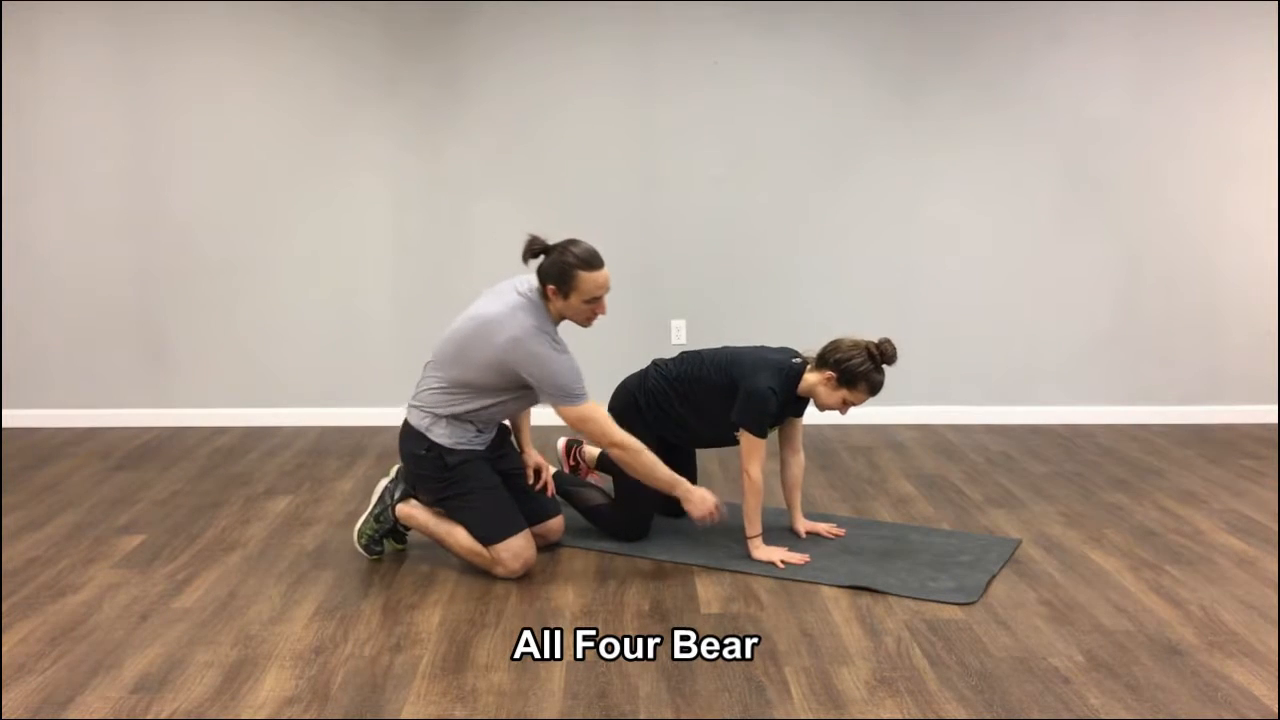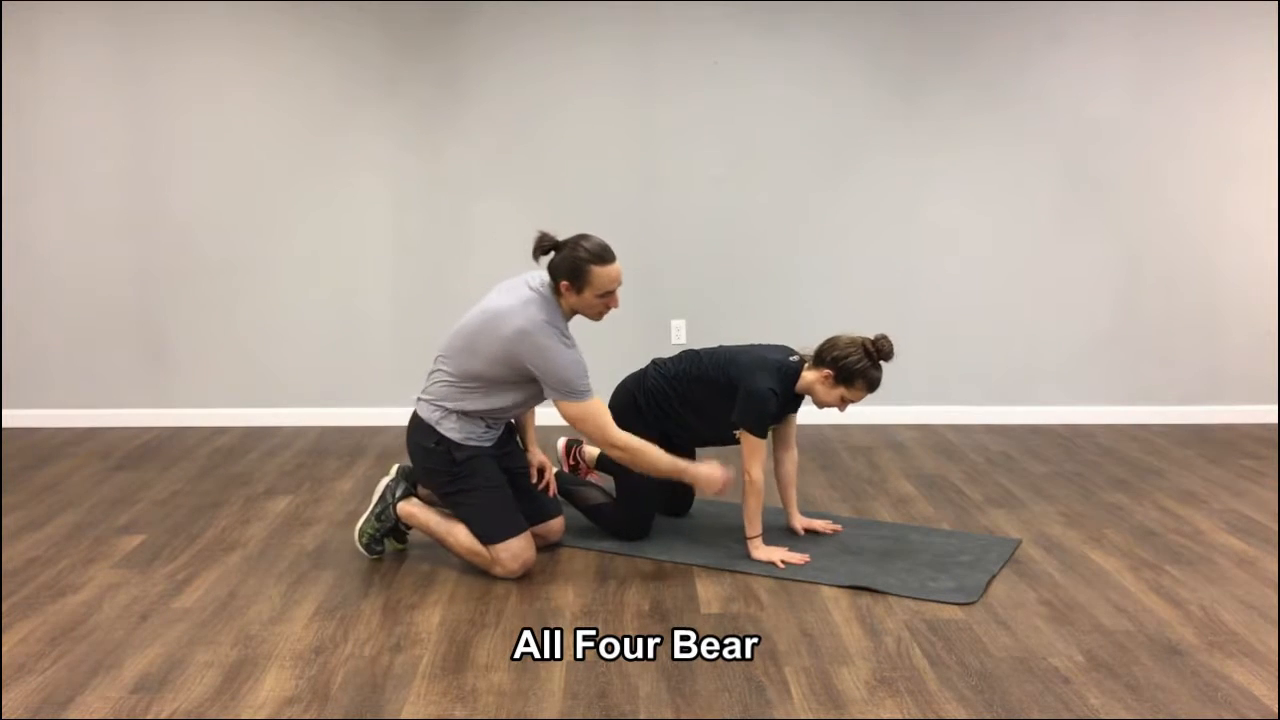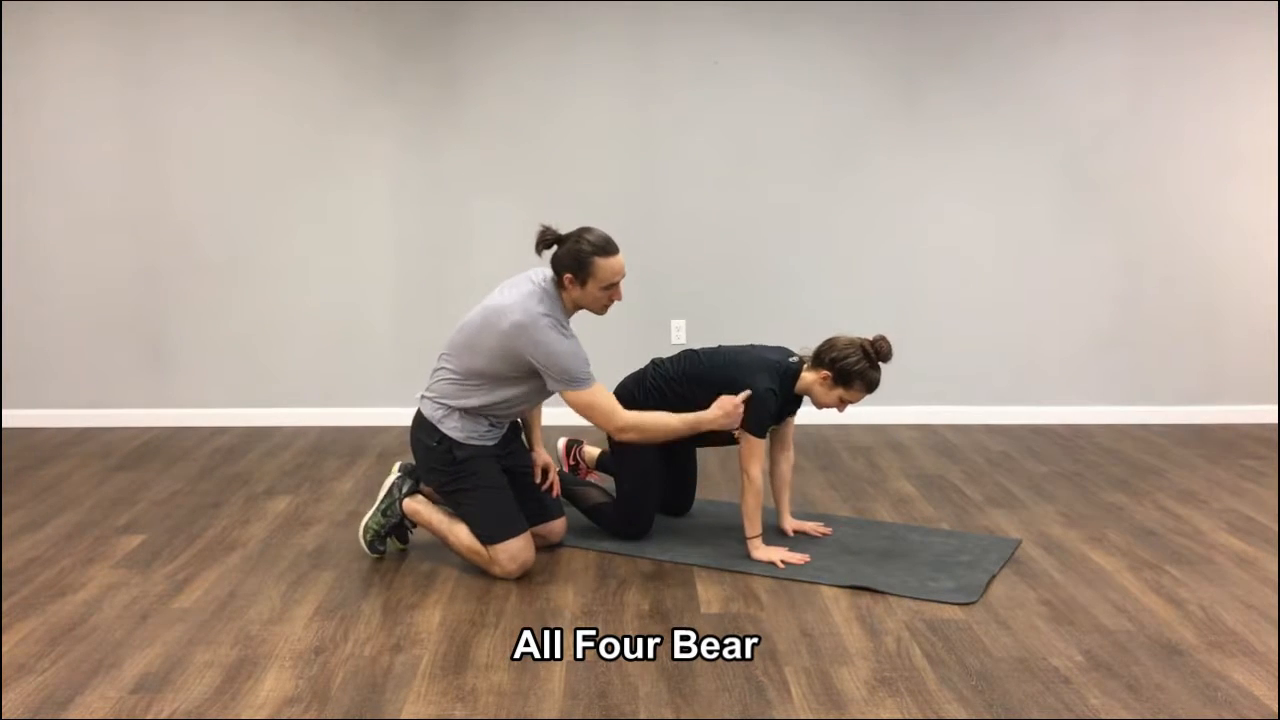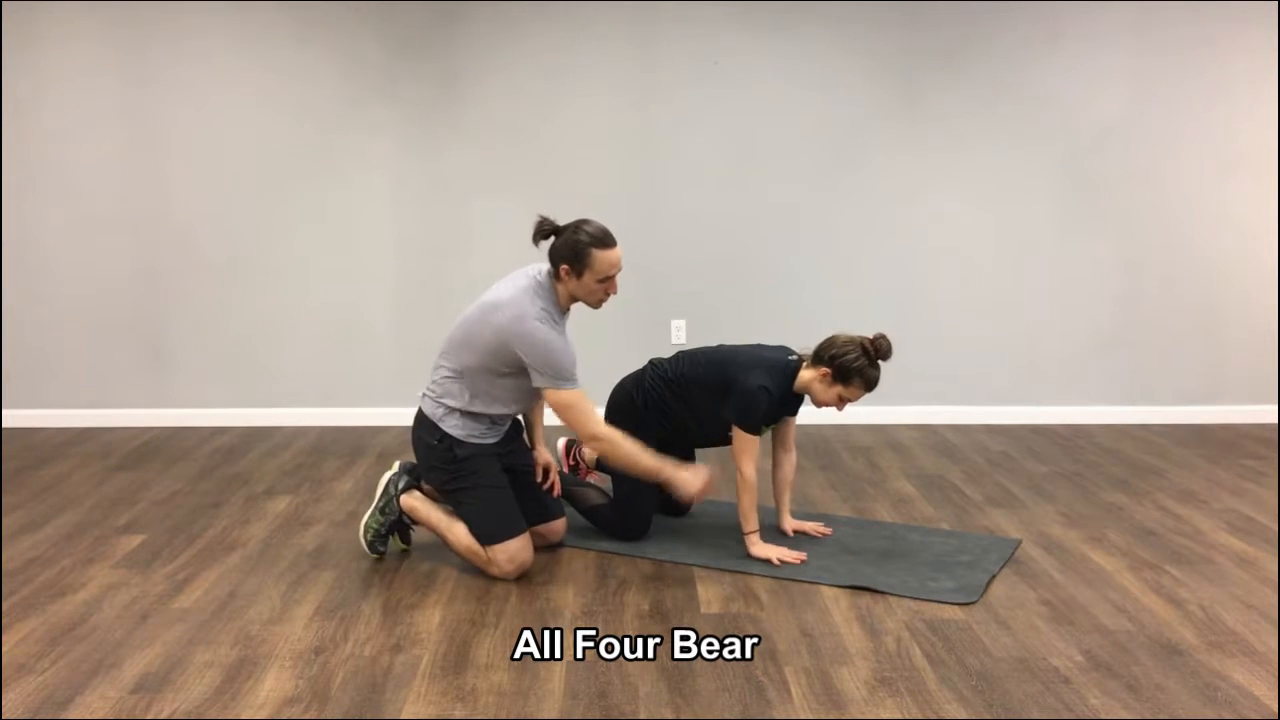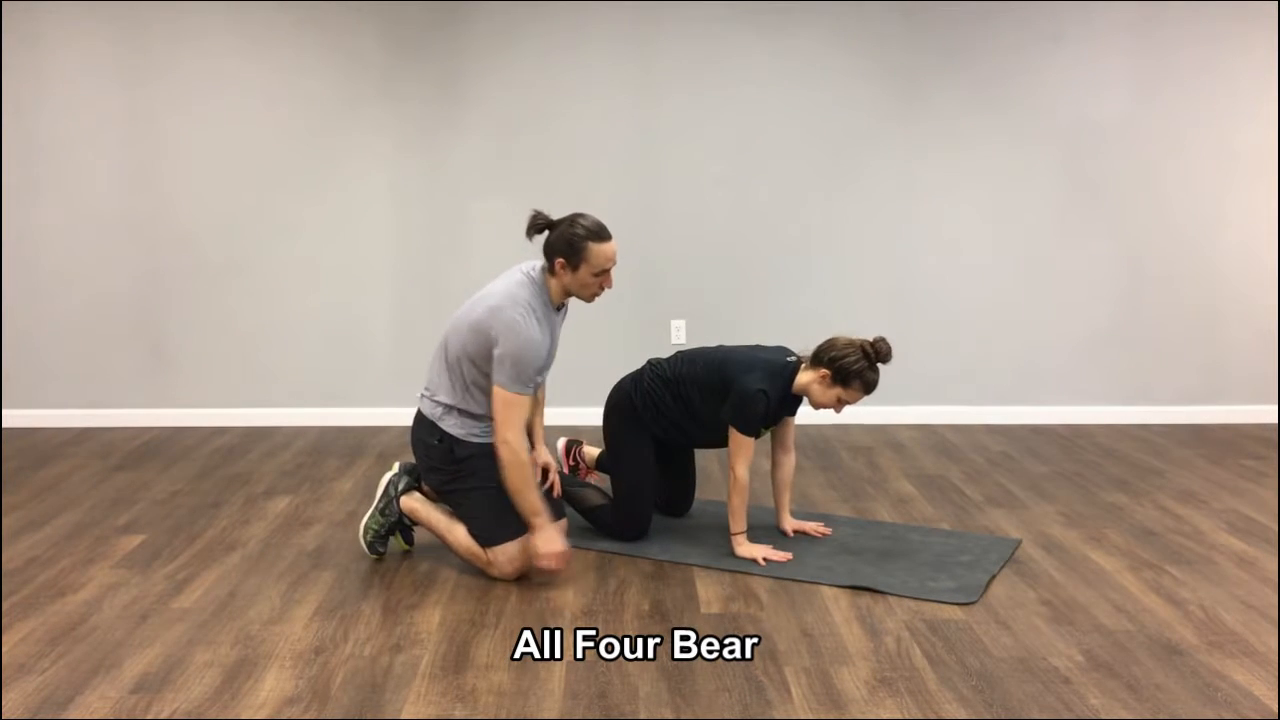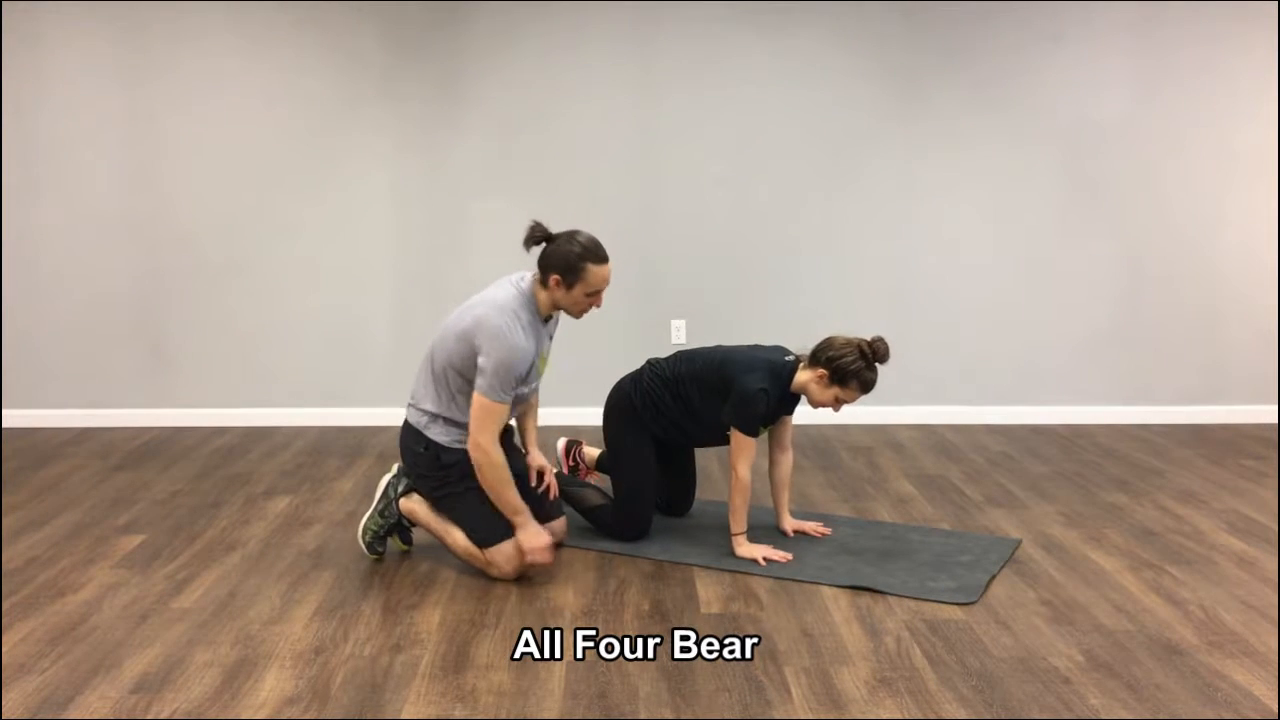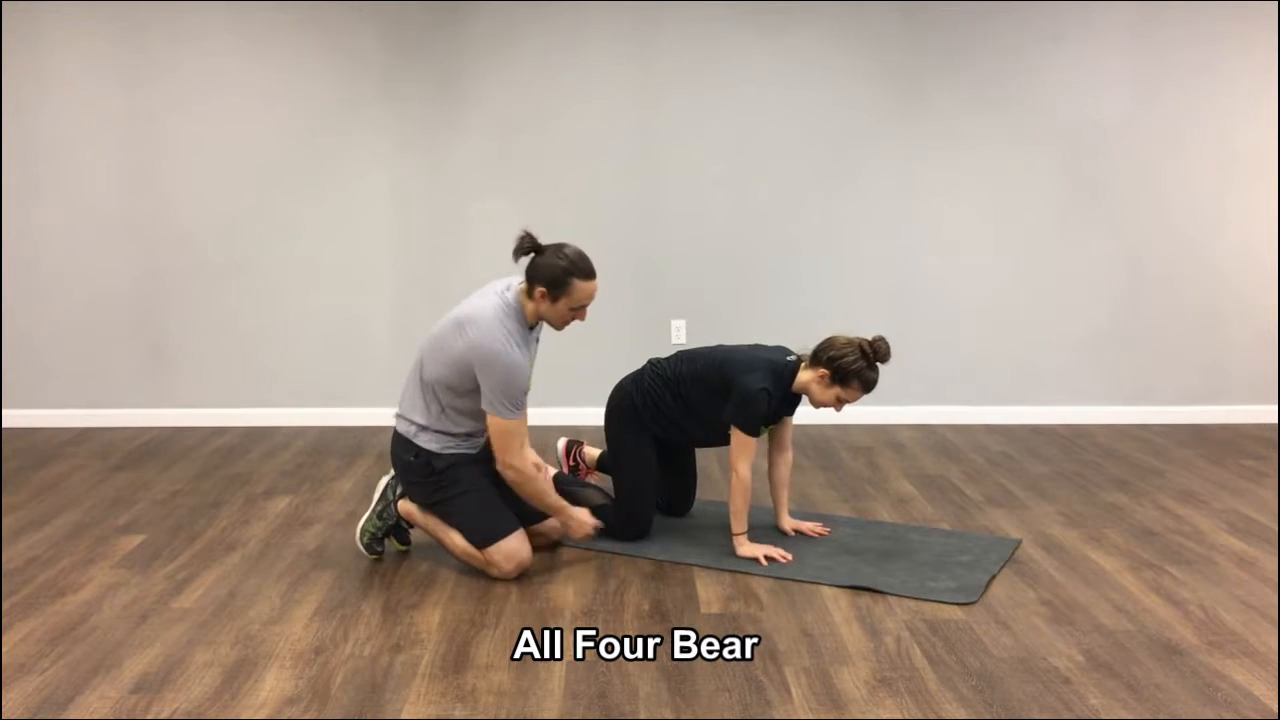
dt=0.2s
person 1, frame 1
left shoulder: (525, 289)
right shoulder: (538, 346)
right elbow: (614, 442)
left wrist: (525, 446)
right wrist: (684, 491)
left hip: (481, 432)
right hip: (439, 444)
left knee: (549, 529)
right knee: (514, 560)
left ankle: (426, 491)
right ankle: (402, 509)
person 1, frame 2
left shoulder: (535, 287)
right shoulder: (546, 339)
right elbow: (613, 441)
left wrist: (530, 446)
right wrist: (693, 473)
left hip: (489, 429)
right hip: (448, 440)
left knee: (549, 530)
right knee: (514, 560)
left ankle: (425, 488)
right ankle: (403, 507)
person 1, frame 3
left shoulder: (540, 285)
right shoulder: (545, 331)
right elbow: (621, 426)
left wrist: (535, 445)
right wrist: (708, 417)
left hip: (494, 428)
right hip: (450, 438)
left knee: (550, 531)
right knee: (513, 561)
left ankle: (430, 487)
right ankle: (408, 504)
person 1, frame 4
left shoulder: (538, 282)
right shoulder: (534, 326)
right elbow: (594, 433)
left wrist: (536, 444)
right wrist: (674, 474)
left hip: (495, 427)
right hip: (450, 436)
left knee: (550, 529)
right knee: (510, 561)
right ankle: (403, 501)
person 1, frame 5
left shoulder: (549, 290)
right shoulder: (522, 324)
right elbow: (509, 441)
left wrist: (540, 445)
right wrist: (538, 525)
left hip: (493, 426)
right hip: (452, 437)
left knee: (554, 530)
right knee: (511, 561)
left ankle: (429, 485)
right ankle: (406, 502)
person 1, frame 6
left shoulder: (536, 295)
right shoulder: (509, 334)
right elbow: (482, 448)
left wrist: (532, 449)
right wrist: (523, 524)
left hip: (484, 430)
right hip: (441, 444)
left knee: (553, 529)
right knee: (510, 560)
left ankle: (433, 492)
right ankle: (406, 504)
person 1, frame 7
left shoulder: (513, 294)
right shoulder: (503, 349)
right elbow: (510, 463)
left wrist: (524, 452)
right wrist: (567, 513)
left hip: (474, 438)
right hip: (432, 451)
left knee: (548, 529)
right knee: (512, 559)
left ankle: (430, 500)
right ankle: (405, 507)
person 2, frame 1
left shoulder: (797, 377)
right shoulder: (764, 386)
left elbow: (792, 453)
right elbow: (751, 471)
left wrist: (797, 518)
right wrist: (756, 544)
left hip: (668, 415)
right hip: (637, 408)
left knee: (675, 506)
right knee: (631, 526)
left ankle: (581, 454)
right ankle: (548, 478)
person 2, frame 2
left shoulder: (794, 373)
right shoulder: (763, 386)
left elbow: (785, 448)
right elbow: (753, 472)
left wrist: (793, 514)
right wrist: (756, 544)
left hip: (669, 415)
right hip: (637, 408)
left knee: (677, 505)
right knee: (632, 525)
left ankle: (581, 455)
person 2, frame 3
left shoulder: (793, 375)
right shoulder: (762, 387)
left elbow: (782, 451)
right elbow: (751, 472)
left wrist: (785, 517)
right wrist: (756, 545)
left hip: (670, 416)
right hip: (638, 409)
left knee: (677, 505)
right knee: (633, 525)
left ankle: (582, 455)
person 2, frame 4
left shoulder: (793, 375)
right shoulder: (759, 386)
left elbow: (785, 452)
right elbow: (745, 469)
left wrist: (785, 517)
right wrist: (753, 541)
left hip: (669, 417)
right hip: (635, 409)
left knee: (677, 506)
right knee: (632, 524)
left ankle: (585, 455)
person 2, frame 5
left shoulder: (792, 375)
right shoulder: (756, 387)
left elbow: (784, 452)
right elbow: (738, 470)
left wrist: (785, 517)
right wrist: (740, 541)
left hip: (666, 417)
right hip: (633, 409)
left knee: (676, 505)
right knee: (630, 526)
left ankle: (583, 456)
person 2, frame 6
left shoulder: (789, 376)
right shoulder: (756, 386)
left elbow: (781, 451)
right elbow: (740, 470)
left wrist: (784, 517)
right wrist: (740, 542)
left hip: (666, 416)
right hip: (633, 409)
left knee: (677, 505)
right knee: (631, 526)
left ankle: (583, 456)
person 2, frame 7
left shoulder: (790, 375)
right shoulder: (758, 386)
left elbow: (781, 452)
right elbow: (740, 469)
left wrist: (783, 516)
right wrist: (741, 542)
left hip: (667, 417)
right hip: (635, 410)
left knee: (677, 505)
right knee: (632, 526)
left ankle: (583, 456)
